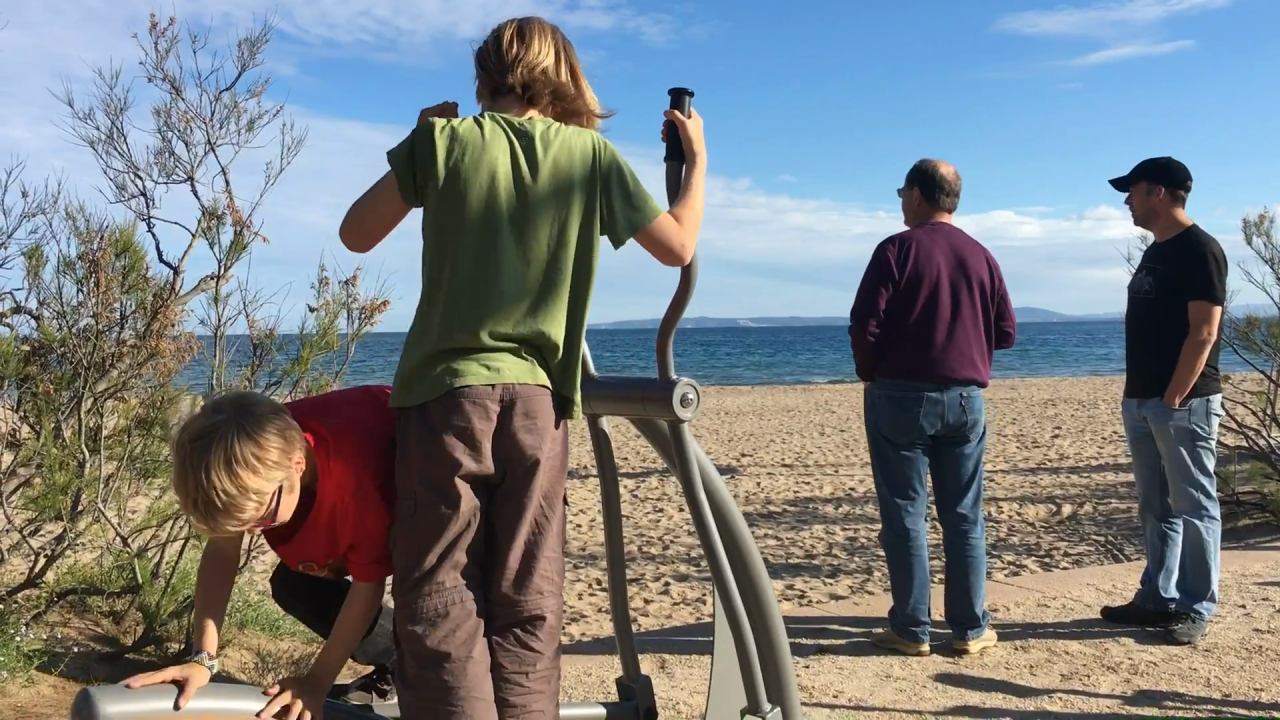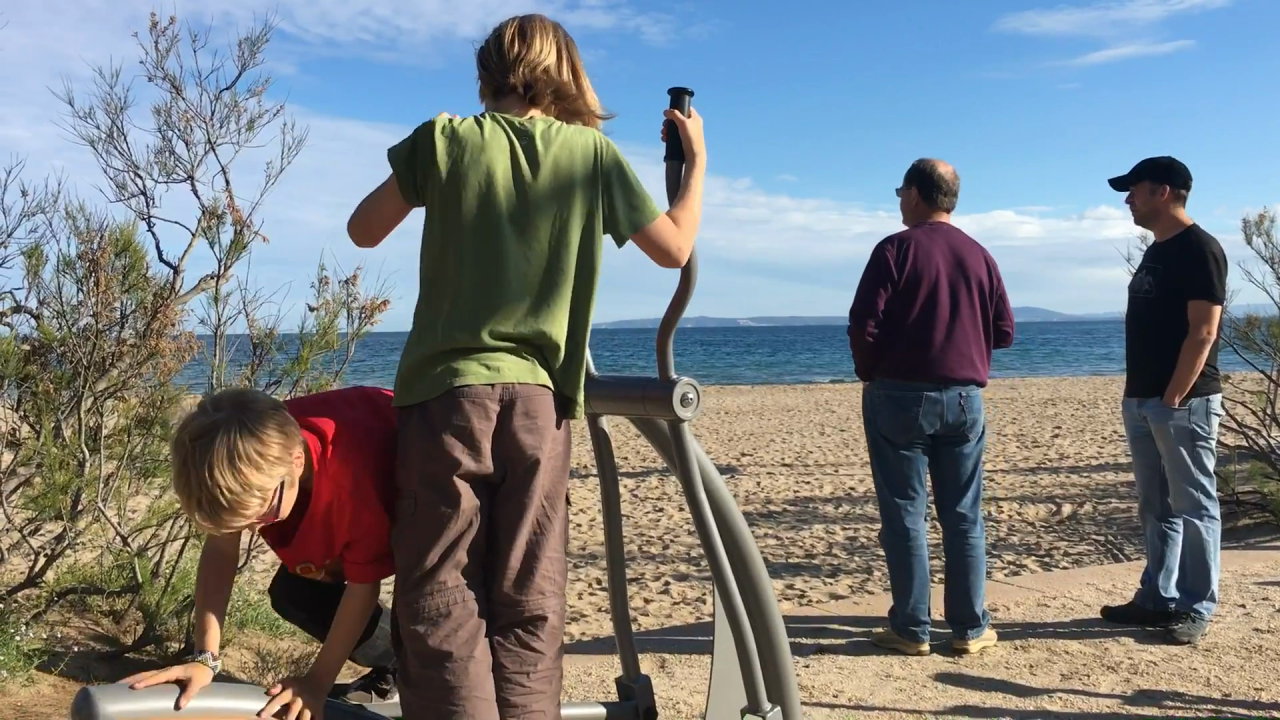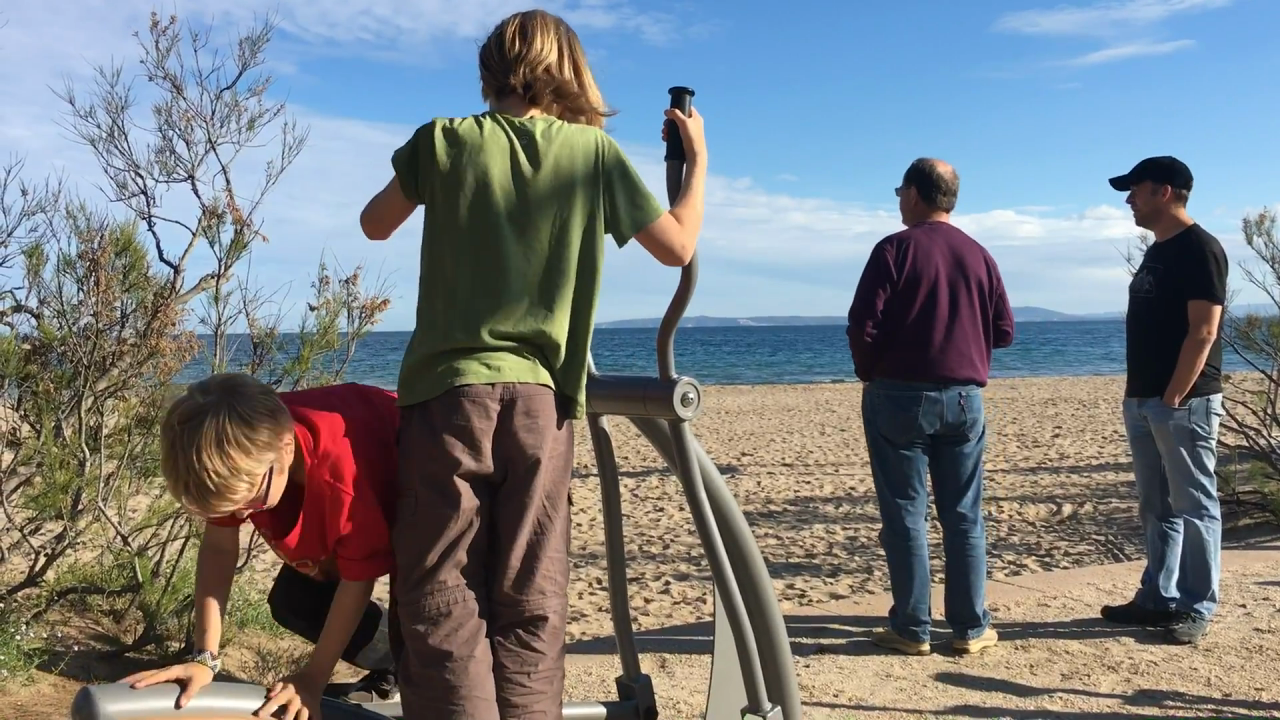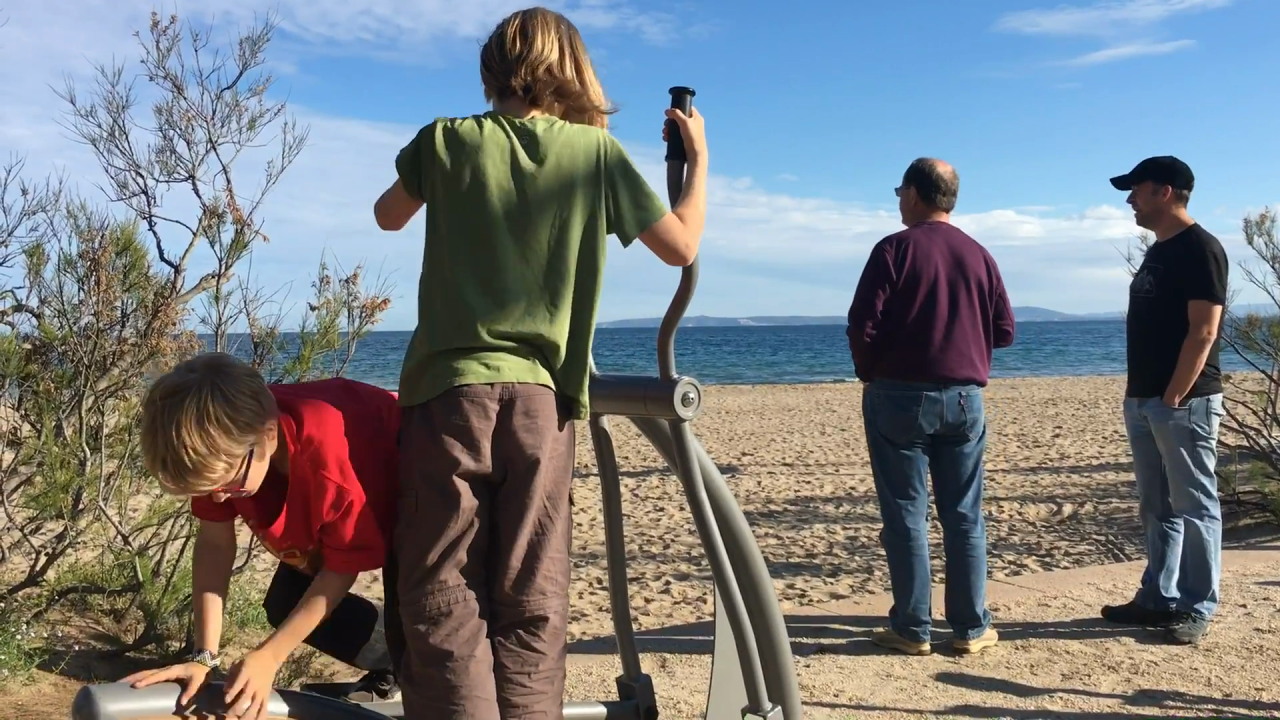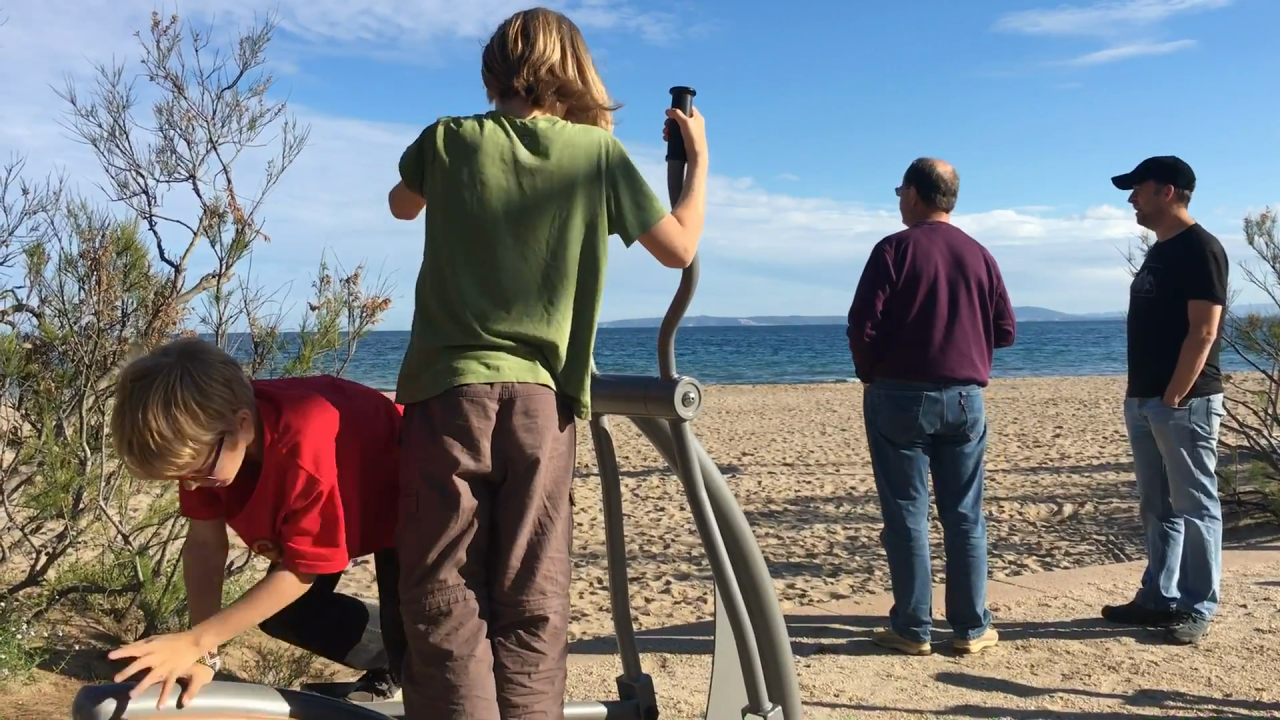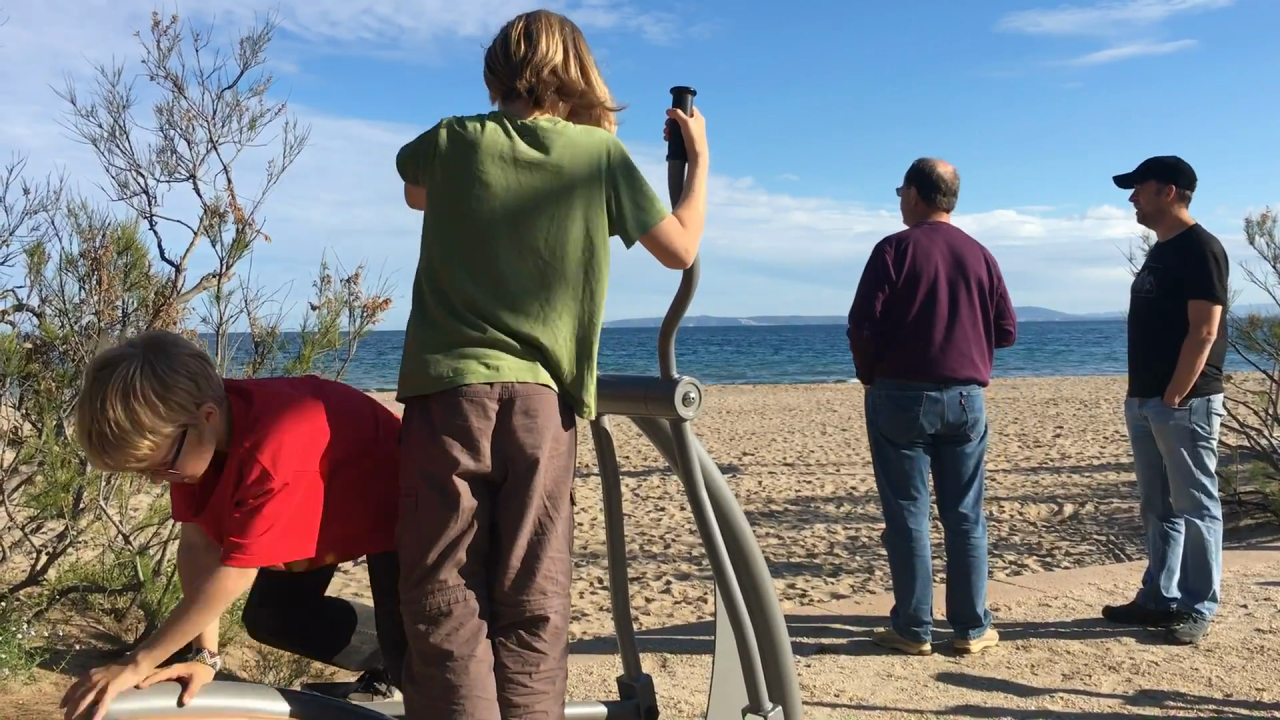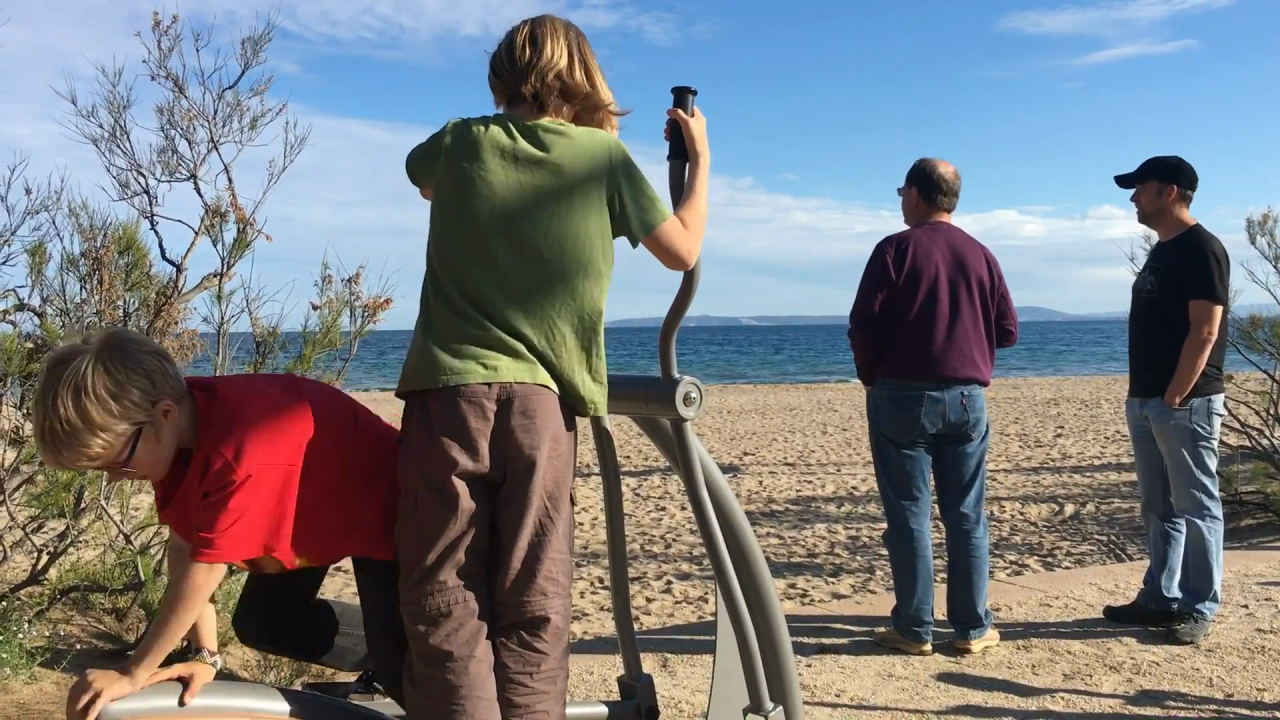
dt=0.1s
person 1, frame 1
left shoulder: (443, 139)
right shoulder: (590, 153)
left elbow: (358, 236)
right elbow: (678, 246)
right wrist: (696, 159)
left hip: (447, 392)
right hip: (536, 398)
left knee: (440, 600)
right knee: (527, 603)
person 1, frame 2
left shoulder: (444, 139)
right shoulder: (591, 153)
left elbow: (363, 231)
right elbow: (674, 249)
right wrist: (696, 158)
left hip: (447, 392)
right hip: (538, 398)
left knee: (441, 598)
right knee: (528, 603)
person 1, frame 3
left shoulder: (444, 141)
right shoulder: (593, 152)
left elbow: (375, 225)
right elbow: (678, 247)
right wrist: (698, 158)
left hip: (448, 392)
right hip: (540, 398)
left knee: (442, 600)
right knee: (530, 602)
person 1, frame 4
left shoulder: (446, 141)
right shoulder: (596, 152)
left elbow: (388, 216)
right elbow: (681, 246)
right wrist: (699, 157)
left hip: (449, 392)
right hip: (542, 398)
left knee: (444, 598)
right knee: (531, 602)
person 1, frame 5
left shoulder: (448, 142)
right shoulder: (597, 152)
left elbow: (403, 206)
right elbow: (680, 248)
right wrist: (698, 157)
left hip: (451, 391)
right hip: (542, 398)
left knee: (446, 598)
right knee: (532, 602)
person 1, frame 6
left shoulder: (451, 141)
right shoulder: (599, 153)
left elbow: (414, 196)
right elbow: (680, 250)
right wrist: (698, 156)
left hip: (452, 391)
right hip: (544, 398)
left knee: (446, 597)
right knee: (532, 603)
person 1, frame 7
left shoulder: (458, 144)
right shoulder: (602, 155)
right elbow: (682, 251)
right wrist: (700, 158)
left hip: (451, 390)
right hip: (542, 399)
left knee: (446, 598)
right knee: (533, 602)
person 2, frame 1
left shoulder: (897, 249)
right shoulder: (981, 256)
left elbow: (866, 326)
right elbow: (1006, 332)
left wrist: (868, 373)
left hip: (901, 396)
right hip: (965, 398)
left knee: (905, 515)
right knee: (964, 516)
left ankle: (911, 629)
right ankle: (969, 628)
person 2, frame 2
left shoulder: (896, 249)
right shoulder: (979, 256)
left elbow: (865, 326)
right elbow: (1004, 331)
left wrist: (868, 373)
left hip: (900, 396)
right hip: (965, 398)
left knee: (905, 514)
right knee: (964, 516)
left ankle: (911, 629)
right ankle: (970, 627)
person 2, frame 3
left shoulder: (895, 249)
right shoulder: (979, 255)
left elbow: (864, 327)
right elbow: (1004, 331)
left wrist: (868, 373)
left hip: (899, 396)
right hip: (964, 398)
left knee: (905, 514)
right knee: (964, 515)
left ankle: (912, 628)
right ankle: (970, 627)
person 2, frame 4
left shoulder: (894, 249)
right shoulder: (979, 255)
left elbow: (864, 327)
right elbow: (1004, 330)
left wrist: (868, 373)
left hip: (899, 396)
right hip: (965, 398)
left knee: (905, 514)
right knee: (965, 516)
left ankle: (912, 628)
right ankle: (971, 627)
person 2, frame 5
left shoulder: (894, 249)
right shoulder: (979, 255)
left elbow: (863, 327)
right elbow: (1005, 330)
left wrist: (869, 374)
left hip: (900, 396)
right hip: (965, 398)
left knee: (906, 514)
right knee: (965, 516)
left ankle: (912, 628)
right ankle: (971, 627)
person 2, frame 6
left shoulder: (895, 249)
right shoulder: (980, 254)
left elbow: (864, 328)
right elbow: (1006, 330)
left wrist: (870, 375)
left hip: (901, 396)
right hip: (966, 398)
left knee: (907, 514)
right knee: (966, 516)
left ankle: (913, 628)
right ankle: (972, 627)
person 2, frame 7
left shoulder: (895, 249)
right shoulder: (981, 254)
left elbow: (864, 327)
right elbow: (1007, 330)
left wrist: (870, 377)
left hip: (903, 396)
right hip: (967, 398)
left knee: (909, 515)
right knee: (967, 516)
left ankle: (914, 628)
right ankle: (972, 627)
person 3, frame 1
left shoulder: (1199, 250)
right shoulder: (1154, 252)
left elbow: (1204, 333)
left wrist: (1174, 397)
right wrist: (1135, 394)
left hip: (1183, 403)
right hip: (1141, 401)
left knee: (1193, 507)
right knee: (1156, 508)
left ankle: (1196, 608)
right ankle: (1157, 598)
person 3, frame 2
left shoulder: (1200, 249)
right shoulder: (1155, 250)
left elbow: (1203, 333)
left wrist: (1174, 397)
right wrist: (1135, 393)
left hip: (1183, 402)
right hip: (1142, 401)
left knee: (1193, 507)
right knee: (1156, 507)
left ankle: (1196, 608)
right ankle: (1158, 597)
person 3, frame 3
left shoulder: (1200, 249)
right shoulder: (1157, 251)
left elbow: (1204, 332)
left wrist: (1174, 397)
right wrist: (1137, 394)
left hip: (1184, 402)
right hip: (1142, 400)
left knee: (1194, 507)
right knee: (1157, 507)
left ankle: (1196, 608)
right ankle: (1158, 598)
person 3, frame 4
left shoulder: (1200, 249)
right shoulder: (1157, 250)
left elbow: (1204, 332)
left wrist: (1174, 397)
left hip: (1184, 402)
right hip: (1143, 400)
left knee: (1193, 507)
right knee: (1157, 507)
left ankle: (1197, 608)
right ankle: (1159, 597)
person 3, frame 5
left shoulder: (1200, 249)
right shoulder: (1159, 250)
left elbow: (1203, 332)
left wrist: (1174, 396)
left hip: (1184, 402)
right hip: (1143, 400)
left knee: (1195, 507)
right knee: (1158, 507)
left ankle: (1197, 608)
right ankle: (1159, 598)
person 3, frame 6
left shoulder: (1201, 249)
right shoulder: (1159, 250)
left elbow: (1204, 333)
left wrist: (1174, 396)
left hip: (1184, 402)
right hip: (1144, 400)
left knee: (1195, 507)
right knee: (1158, 508)
left ankle: (1197, 608)
right ankle: (1160, 598)
person 3, frame 7
left shoulder: (1201, 249)
right shoulder: (1161, 250)
left elbow: (1205, 333)
left wrist: (1176, 396)
left hip: (1185, 402)
right hip: (1145, 400)
left knee: (1195, 507)
right knee: (1160, 508)
left ankle: (1198, 608)
right ankle: (1161, 597)
person 4, frame 1
left shoulder: (350, 479)
left elbow: (368, 585)
right elbow: (222, 550)
left wrist: (318, 681)
right wrist: (203, 658)
right knee: (292, 587)
right ankle: (396, 667)
person 4, frame 2
left shoulder: (346, 474)
left elbow: (363, 585)
right elbow: (221, 549)
left wrist: (318, 681)
right wrist: (205, 658)
right knee: (292, 594)
right ankle: (395, 666)
person 4, frame 3
left shoulder: (341, 470)
right shoulder: (231, 452)
left elbow: (358, 579)
right elbow: (219, 547)
left wrist: (312, 679)
right wrist: (205, 658)
right knee: (291, 605)
right ankle: (393, 668)
person 4, frame 4
left shoulder: (328, 457)
right shoulder: (225, 445)
left elbow: (343, 568)
right elbow: (214, 543)
left wrist: (269, 656)
right wrist: (204, 656)
left knee: (409, 642)
right knee: (285, 605)
right ankle: (391, 669)
person 4, frame 5
left shoulder: (304, 453)
right shoulder: (204, 443)
left elbow: (301, 572)
right elbow: (204, 542)
left wrist: (188, 643)
right wrist: (202, 654)
left hip: (397, 503)
left knee: (406, 644)
right knee: (282, 612)
right ankle: (390, 669)
person 4, frame 6
left shoulder: (273, 448)
right shoulder: (181, 435)
left elbow: (235, 572)
right elbow: (198, 545)
left wrist: (140, 663)
right wrist: (206, 655)
left hip: (388, 506)
left knee: (406, 653)
right knee: (269, 616)
right ankle: (383, 665)
person 4, frame 7
left shoulder: (239, 447)
right shoulder: (168, 432)
left elbow: (206, 566)
right elbow: (186, 547)
left wrist: (135, 672)
right wrist: (206, 656)
left hip: (377, 505)
left knee: (397, 663)
right knee: (260, 623)
right ankle: (379, 667)
